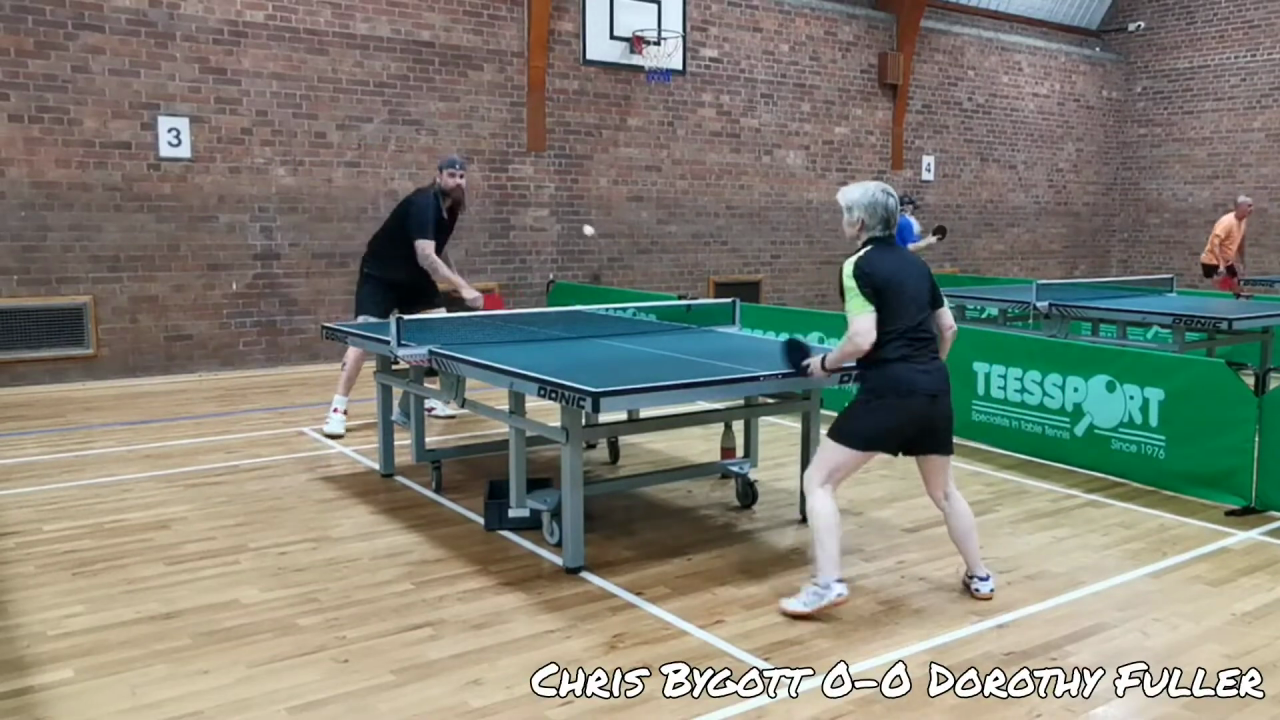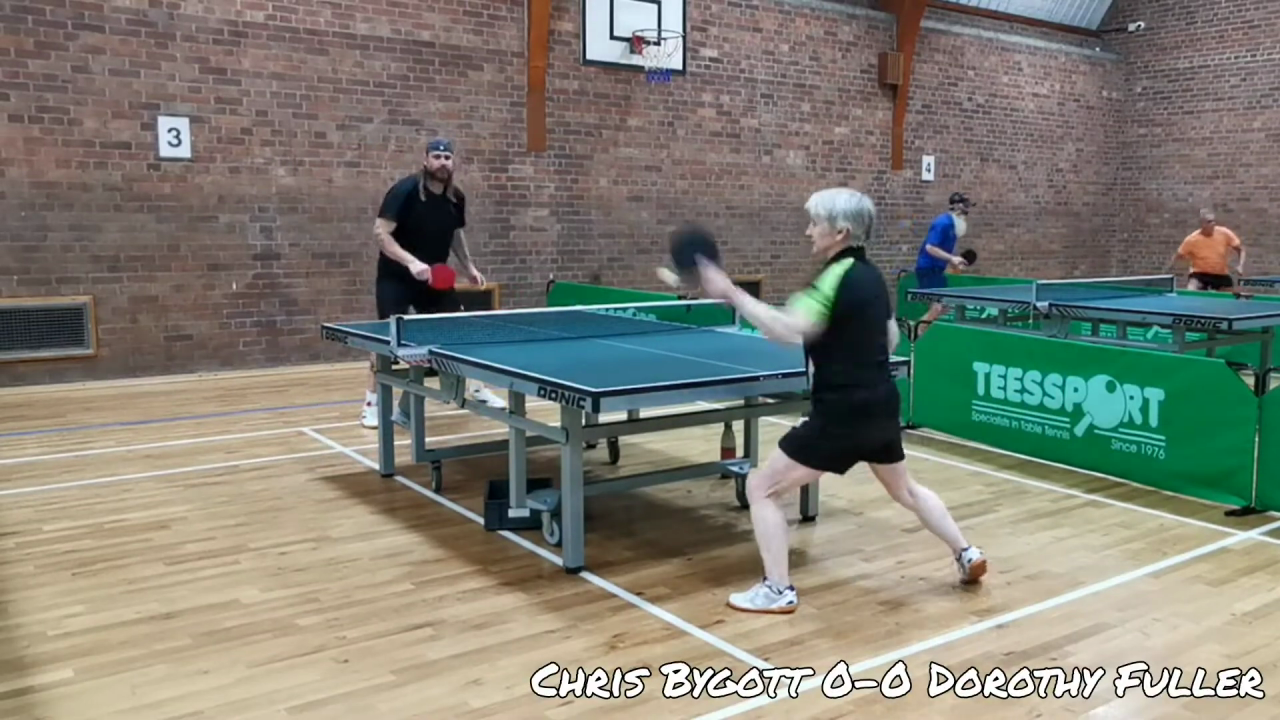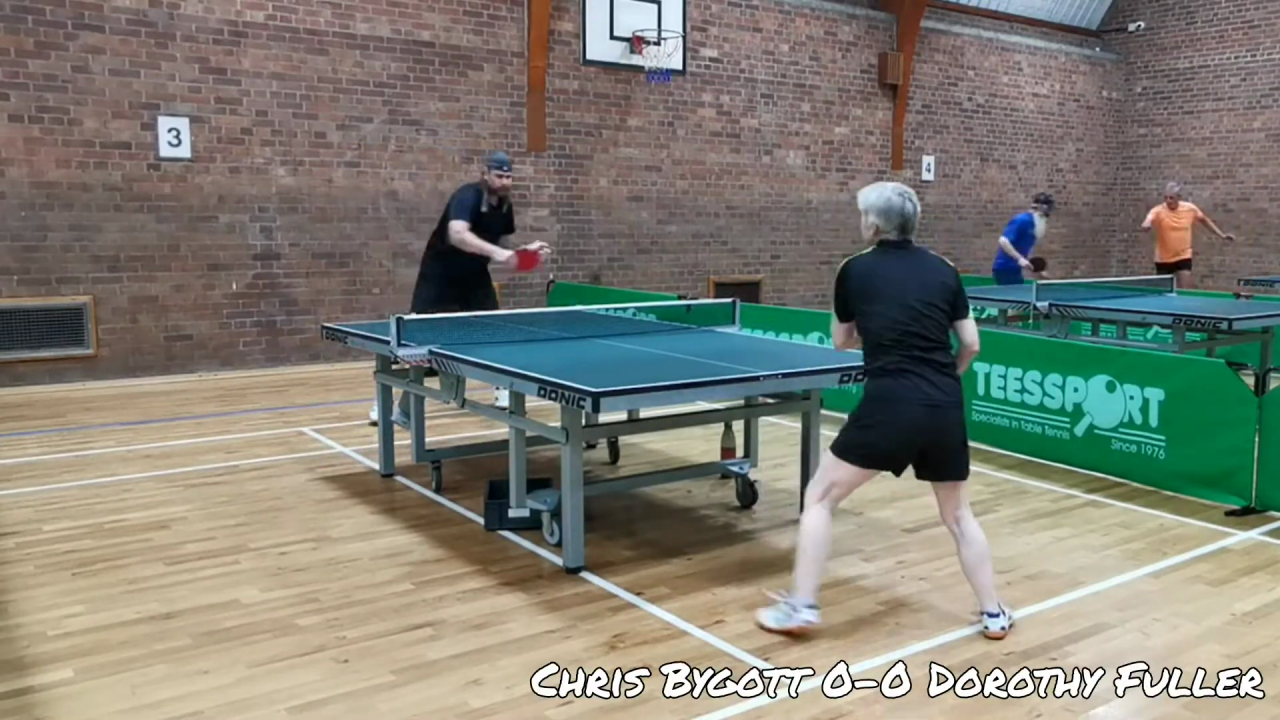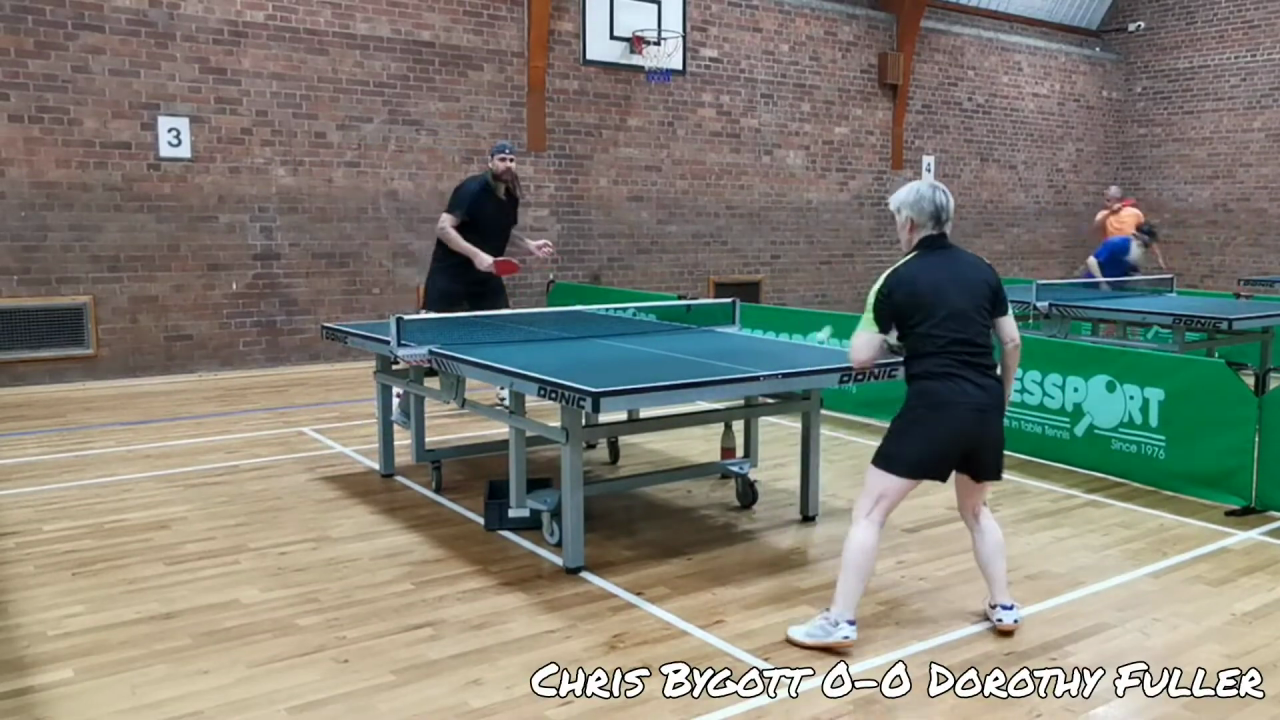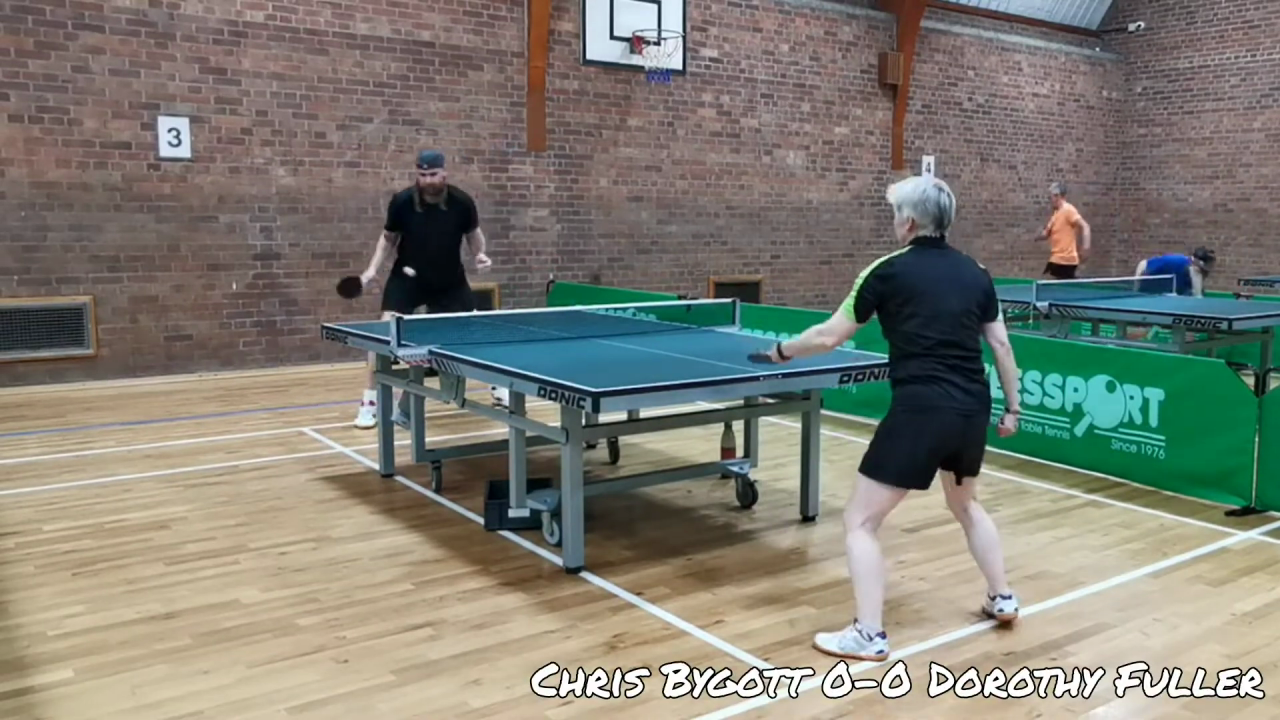
dt=0.5s
person 1, frame 1
left shoulder: (859, 266)
right shoulder: (914, 263)
left elbow: (863, 339)
right elbow: (948, 326)
left wrist: (825, 362)
left hip: (890, 393)
right hip: (933, 390)
left knee: (818, 481)
right knee: (942, 489)
left ankle: (828, 584)
right ankle: (979, 577)
person 1, frame 2
left shoulder: (840, 278)
right shoulder: (870, 275)
left elbow: (788, 329)
right elbow: (891, 338)
left wrist: (731, 293)
left hip: (844, 414)
right hip: (880, 408)
left knee: (762, 487)
right knee: (905, 488)
left ankle: (778, 589)
right ankle: (966, 553)
person 1, frame 3
left shoulder: (854, 271)
right shoulder: (944, 271)
left elbow: (843, 340)
right elbow: (970, 345)
left hip: (888, 405)
right hip: (944, 406)
left knee: (819, 497)
right knee: (958, 515)
left ankle: (801, 606)
right ankle: (992, 613)
person 1, frame 4
left shoulder: (898, 280)
right shoulder: (983, 270)
left elbow: (860, 356)
right elbow: (1012, 342)
left wrist: (892, 341)
right wrist: (1003, 391)
left hip: (933, 407)
right hip: (985, 408)
left knee: (869, 512)
right knee: (976, 511)
left ankle: (839, 621)
right ankle: (1003, 607)
person 1, frame 5
left shoulder: (888, 272)
right shoulder: (975, 272)
left elbow: (830, 335)
right elbow: (1001, 346)
left wrist: (782, 350)
right wrist: (1011, 406)
left hip: (919, 411)
right hip: (972, 409)
left knee: (860, 521)
right knee: (966, 505)
left ankle: (868, 635)
right ankle: (1001, 598)
person 2, frame 1
left shoulder: (452, 209)
right shoulder: (424, 205)
right elbow: (425, 256)
left wrist: (452, 276)
right wrist: (464, 289)
left hip: (415, 278)
right hip: (379, 275)
left ankle: (425, 398)
right ankle: (337, 409)
person 2, frame 2
left shoulder: (456, 198)
right shoulder: (405, 190)
right elbow: (380, 233)
left wrist: (469, 267)
right wrist: (410, 262)
left hip: (435, 277)
right hip: (397, 276)
left ankle: (480, 390)
right ankle: (372, 403)
person 2, frame 3
left shoulder: (505, 205)
right shoulder: (467, 197)
left elbow: (501, 238)
right elbow: (456, 235)
left wrist: (525, 250)
right wrist: (494, 251)
left hip: (474, 277)
right hip: (439, 274)
left ankle: (502, 391)
person 2, frame 4
left shoulder: (512, 197)
right shoulder: (473, 188)
right elbow: (443, 228)
left wrist: (530, 245)
right wrist: (476, 255)
left hip: (485, 274)
right hip: (450, 270)
left ankle: (506, 391)
person 2, frame 5
left shoulder: (461, 203)
right shoulder: (401, 202)
left elbow: (474, 235)
right elbow: (388, 237)
left wrist: (480, 255)
right wrist: (373, 267)
left hip: (450, 282)
right hip: (407, 280)
left ankle: (498, 389)
right ankle: (370, 403)
